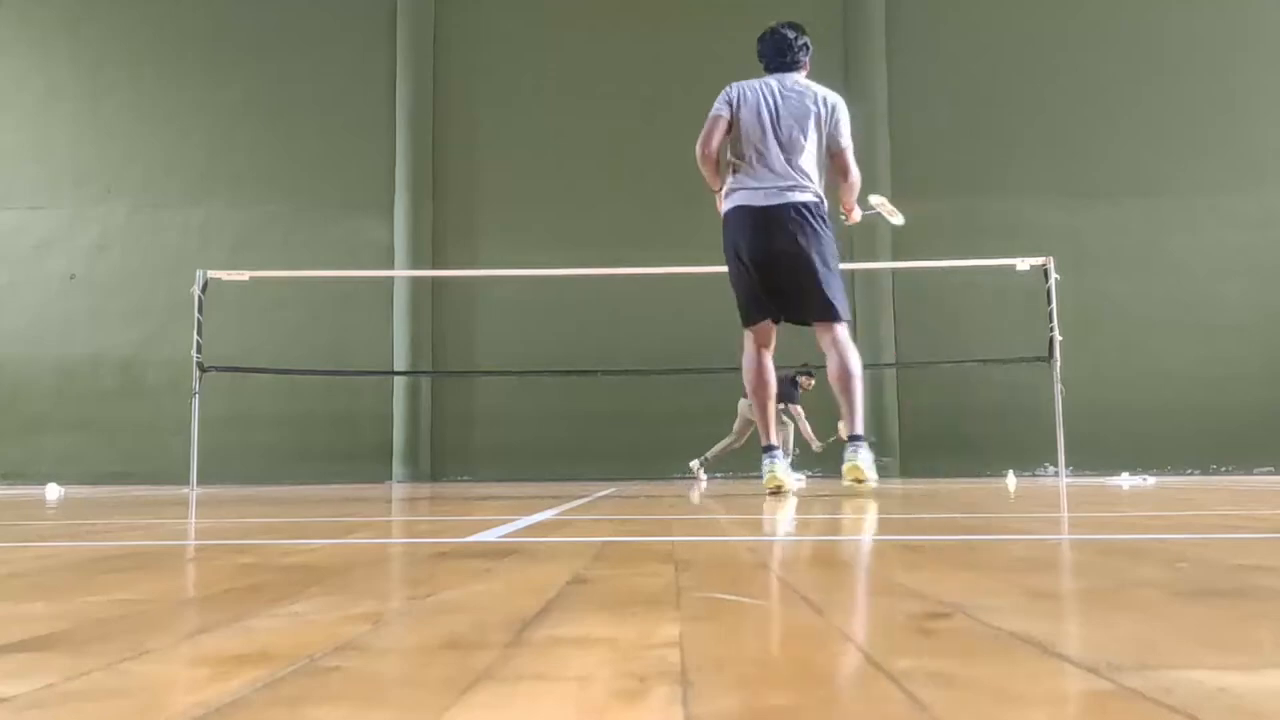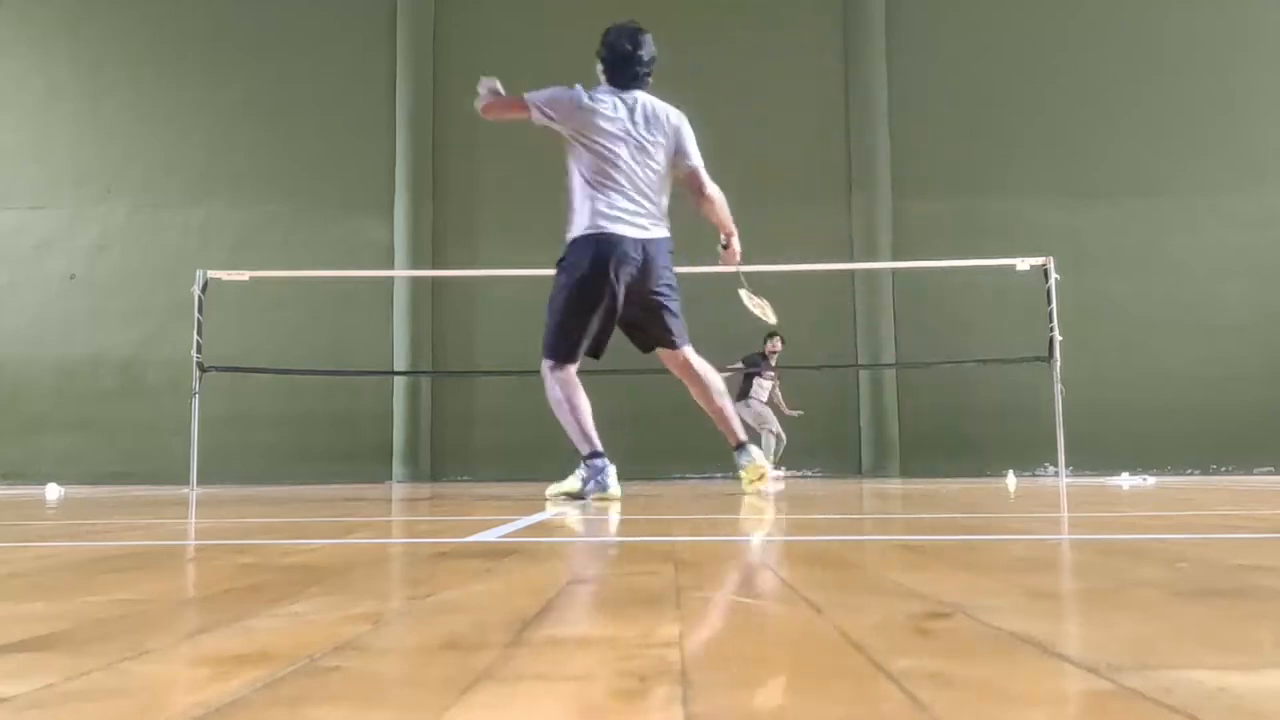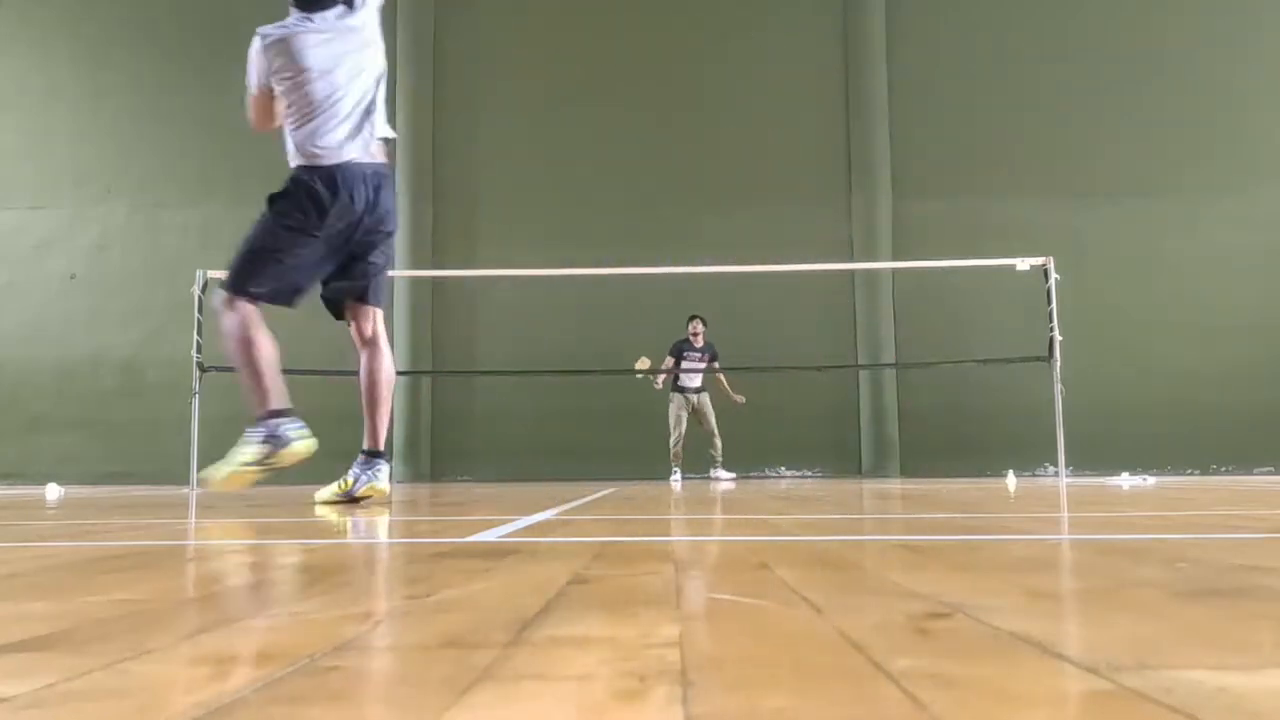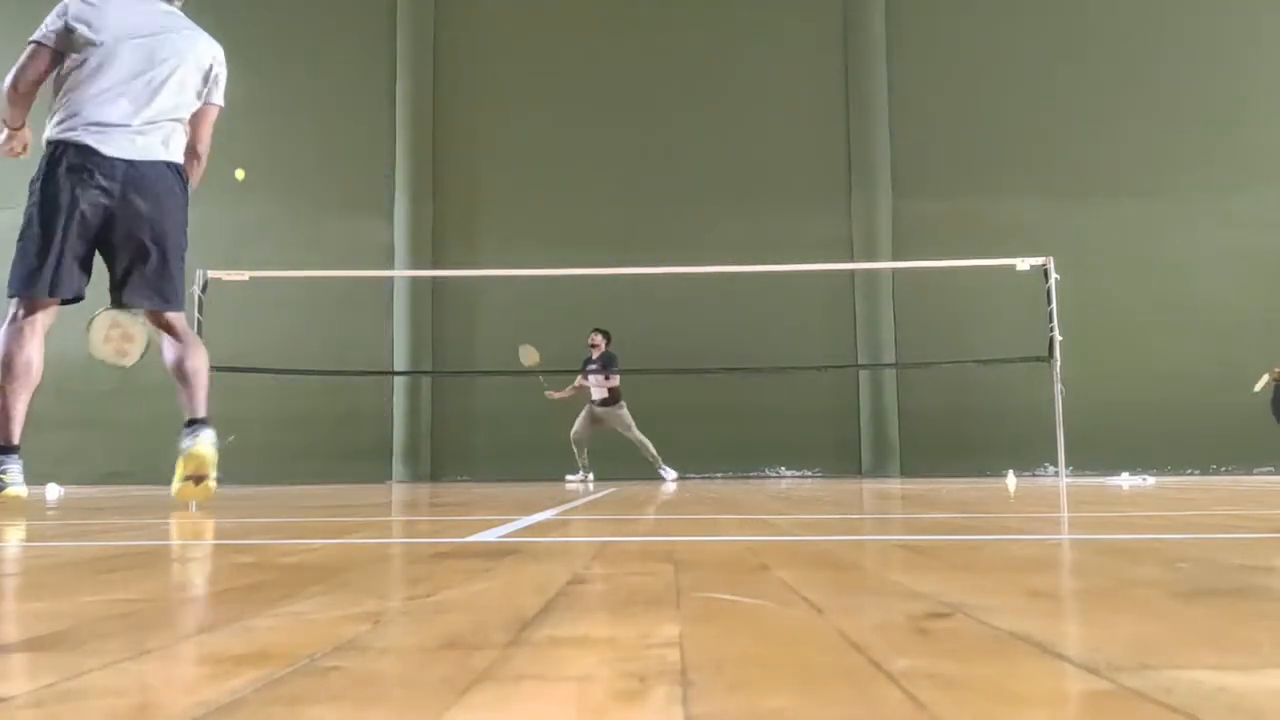
dt=0.5s
person 1, frame 1
left shoulder: (737, 92)
right shoulder: (828, 100)
left elbow: (706, 153)
right elbow: (848, 176)
left wrist: (723, 191)
right wrist: (850, 207)
left hip: (746, 219)
right hip: (800, 215)
left knee: (759, 341)
right knee: (834, 335)
left ankle: (772, 455)
right ankle: (855, 444)
person 1, frame 2
left shoulder: (575, 102)
right shoulder: (671, 119)
left elbow: (489, 108)
right elbow: (705, 191)
left wrist: (490, 89)
right wrist: (731, 232)
left hip: (598, 247)
right hip: (652, 250)
left knee: (558, 366)
right knee: (683, 358)
left ankle: (596, 467)
right ankle: (744, 451)
person 1, frame 3
left shoulder: (274, 41)
left elbow: (263, 118)
left hip: (323, 185)
right hip: (377, 185)
left knee: (239, 308)
right knee: (367, 328)
left ankle: (278, 423)
right ankle: (374, 462)
person 1, frame 4
right shoulder: (205, 47)
right elbow: (197, 152)
right wrist: (173, 203)
left hip: (75, 162)
right hip: (155, 177)
right knee: (170, 322)
right ankle: (198, 430)
